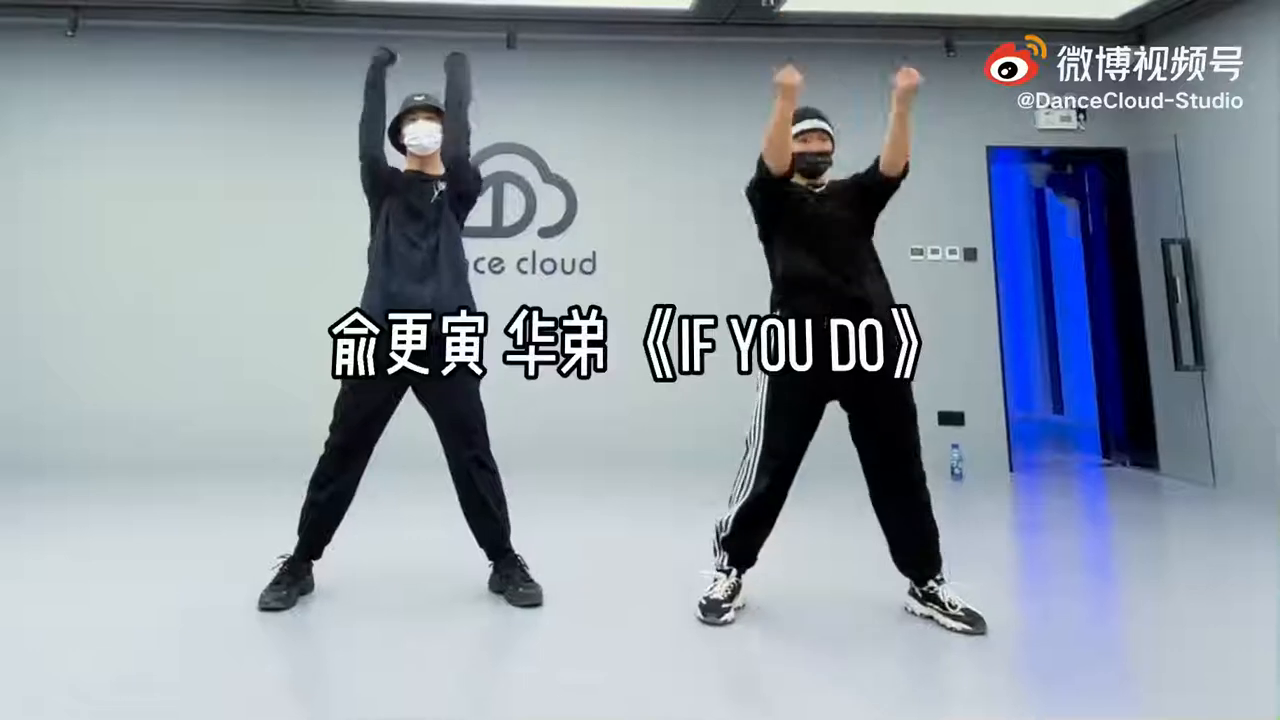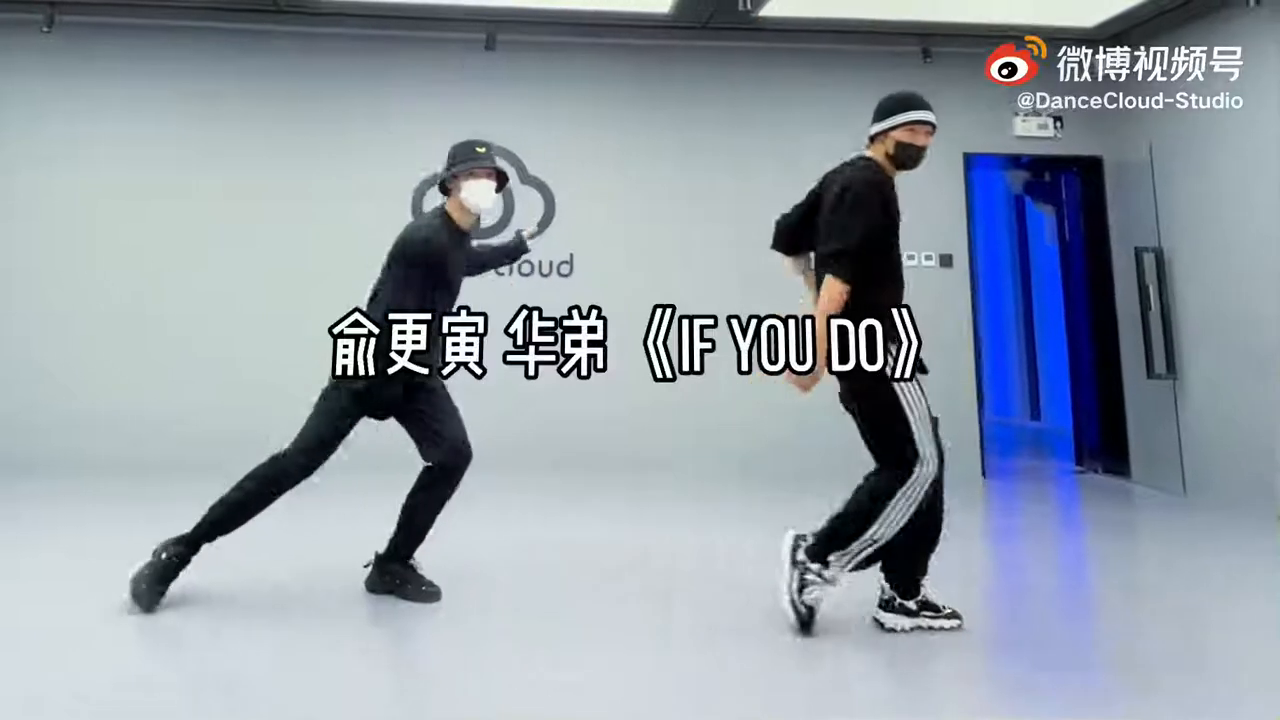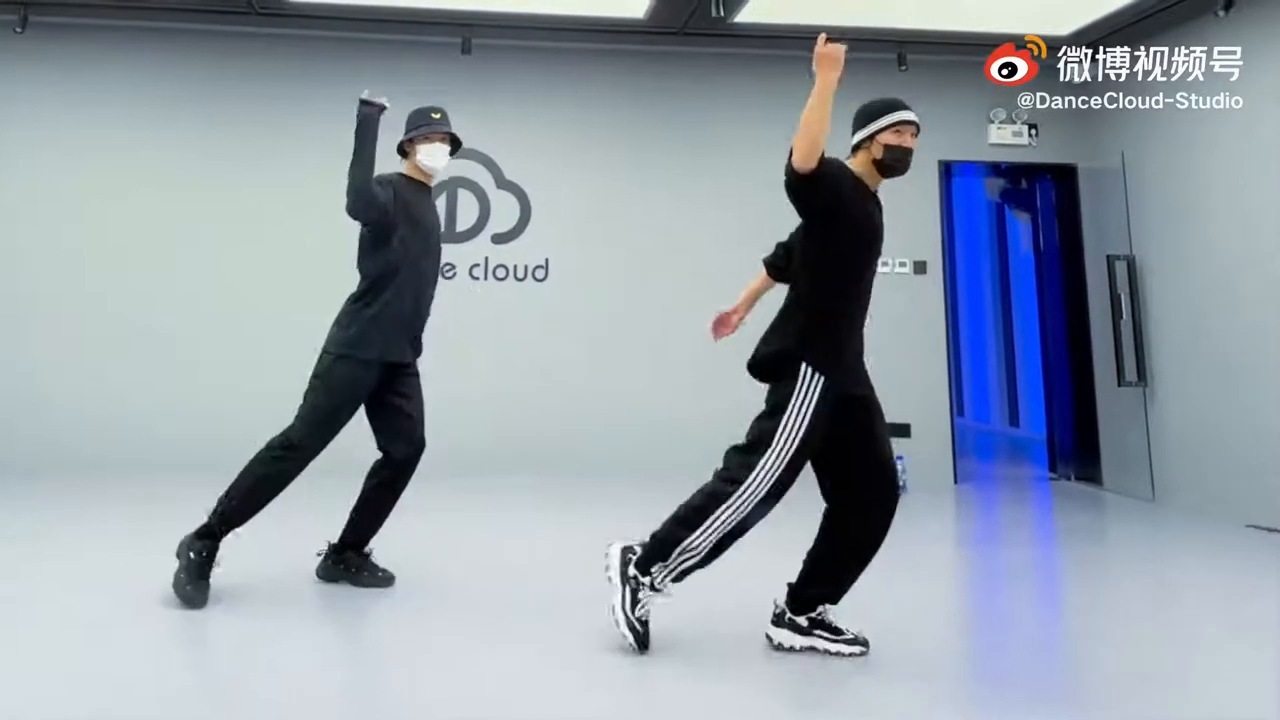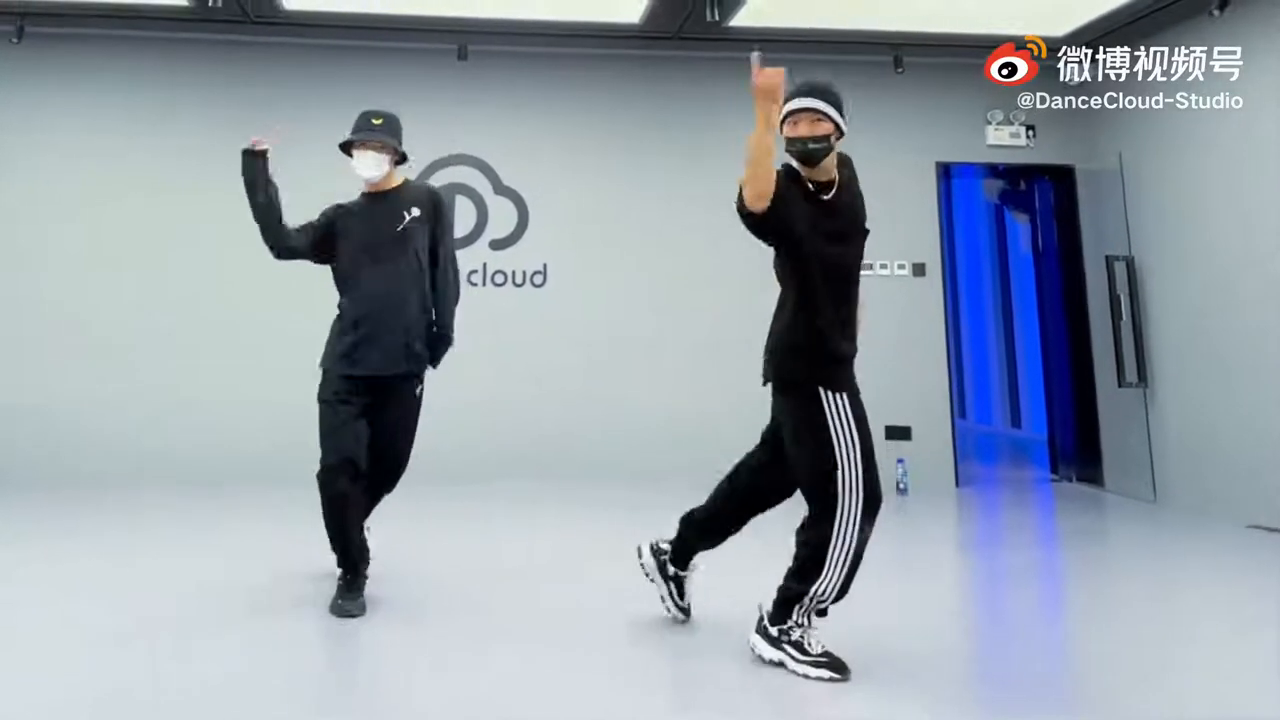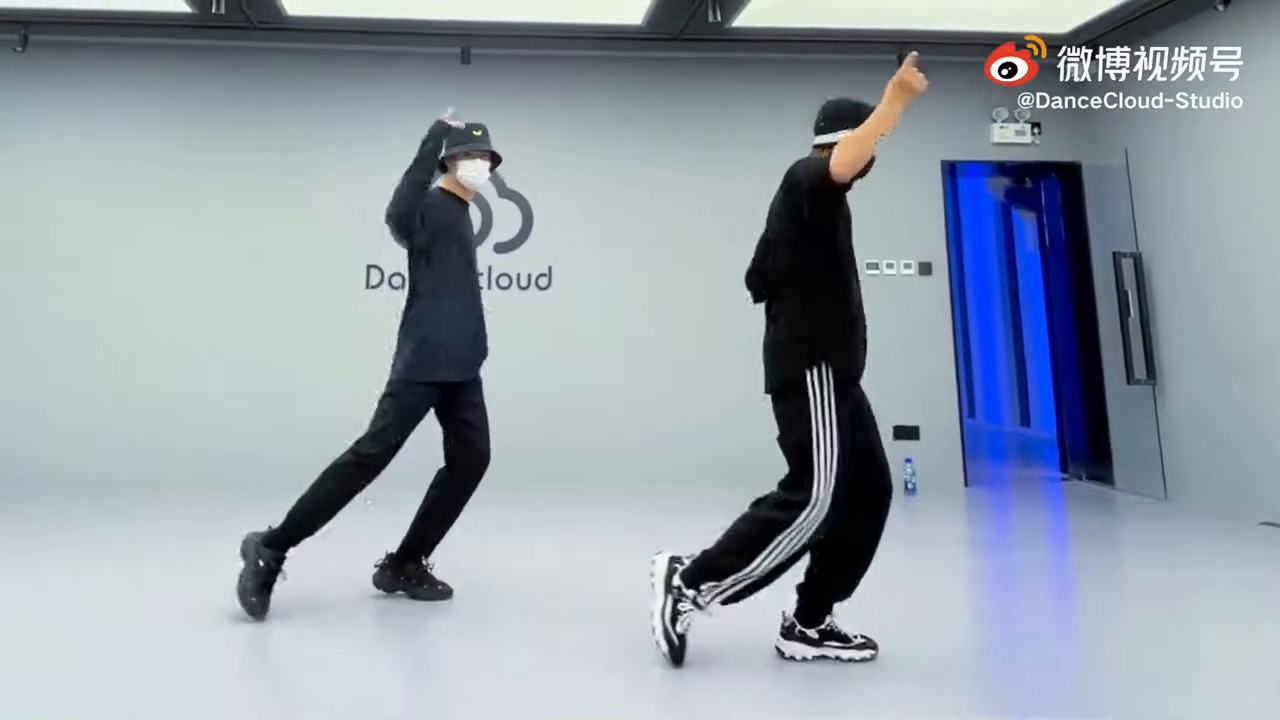
dt=1s
person 1, frame 1
left shoulder: (855, 191)
right shoulder: (770, 185)
left elbow: (892, 170)
right elbow: (776, 166)
left wrist: (901, 105)
right wrist: (782, 110)
left knee: (898, 464)
right knee: (770, 464)
left ankle: (925, 585)
right ankle: (730, 573)
person 1, frame 2
left shoulder: (842, 178)
right shoulder: (869, 182)
left elbow: (788, 236)
right elbow: (840, 268)
left wrist: (812, 289)
right wrist: (820, 339)
left knee: (909, 462)
right knee: (920, 461)
left ankle: (901, 593)
right ankle: (818, 554)
person 1, frame 3
left shoulder: (866, 203)
right shoulder: (834, 188)
left elbow: (789, 255)
right elbow: (801, 162)
left wrist: (743, 305)
right wrist: (825, 83)
left hip: (844, 370)
right hip: (809, 364)
left knee: (874, 493)
right knee: (758, 478)
left ankle: (801, 614)
right ankle: (643, 567)
person 1, frame 4
left shoulder: (846, 176)
right shoulder: (778, 193)
right elbow: (754, 205)
right wrist: (765, 112)
left hip: (822, 358)
right hip: (810, 362)
left knee: (773, 471)
right knee: (851, 497)
left ankle: (674, 554)
right ankle: (783, 628)
person 1, frame 5
left shoulder: (807, 195)
right shoulder: (806, 180)
left elbow: (760, 281)
right elbow: (842, 169)
right wrist: (895, 100)
left hip: (827, 365)
right hip: (810, 365)
left knee: (870, 490)
right knee: (812, 500)
left ankle: (808, 625)
right ankle: (688, 581)
person 2, frame 1
left shoulder: (462, 181)
right shoulder: (386, 182)
left elbow: (459, 150)
right elbow: (371, 152)
left wrist: (459, 79)
right wrist: (376, 76)
left hip: (445, 340)
right hip: (380, 338)
left knee: (471, 453)
right knee: (345, 452)
left ankle: (505, 564)
right ankle: (300, 564)
person 2, frame 2
left shoulder: (454, 232)
right shoulder: (423, 237)
right elbow: (387, 313)
left wrist: (510, 250)
right wrist: (379, 386)
left hip: (417, 368)
right hip: (372, 367)
left knee: (453, 455)
right knee: (300, 460)
left ankle: (393, 565)
right ankle: (183, 548)
person 2, frame 3
left shoulder: (425, 199)
right shoulder: (391, 191)
right elbow: (359, 204)
right wrist: (367, 120)
left hip: (399, 353)
right hip: (359, 347)
left knee: (406, 451)
right knee: (300, 442)
left ankle: (346, 554)
right ankle: (204, 544)
person 2, frame 4
left shoulder: (427, 203)
right shoulder: (338, 217)
left elbow: (446, 272)
right elbow: (282, 244)
left wrist: (442, 330)
right wrist: (255, 172)
left hip: (404, 363)
right hip: (346, 362)
left knee: (388, 467)
right knee: (338, 465)
left ankle: (348, 531)
right ankle: (351, 573)
person 2, frame 5
left shoulder: (462, 215)
right shoulder: (426, 201)
right elbow: (399, 220)
left wrist: (475, 331)
right wrist: (430, 143)
left hip: (463, 366)
right hip: (422, 364)
left knee: (470, 461)
right knee: (370, 455)
left ankle: (405, 564)
right ankle: (270, 549)
